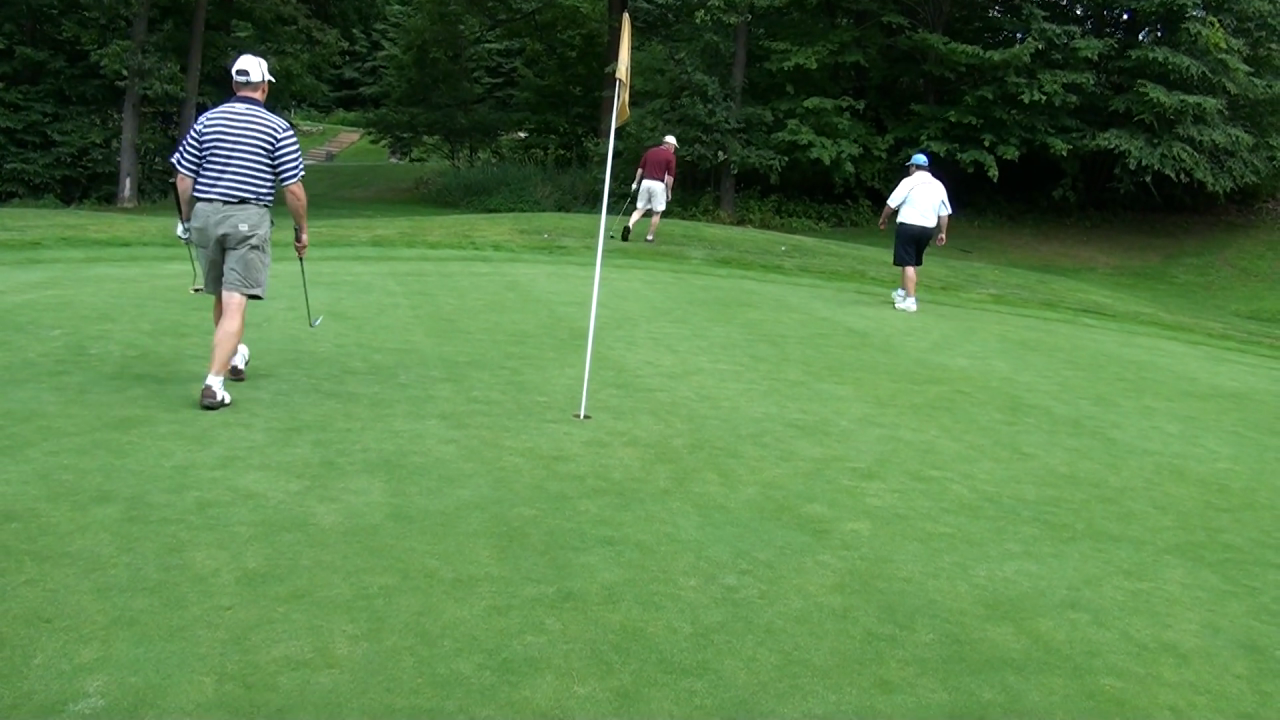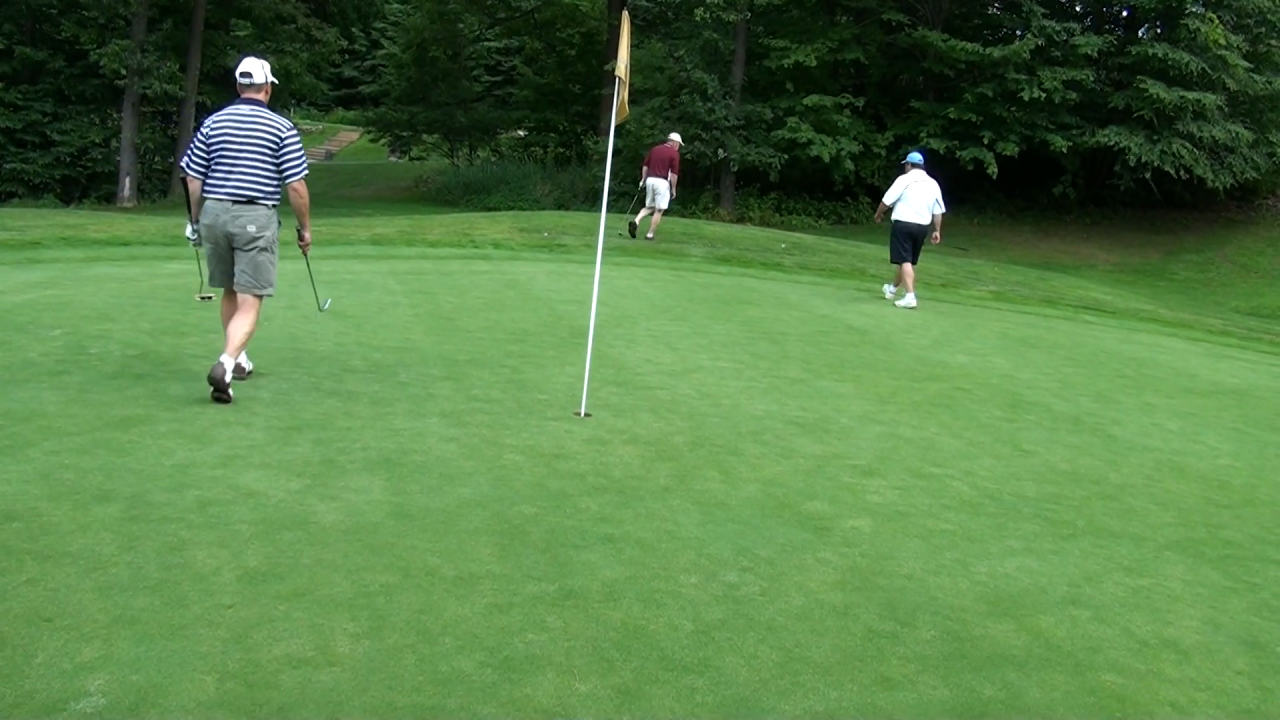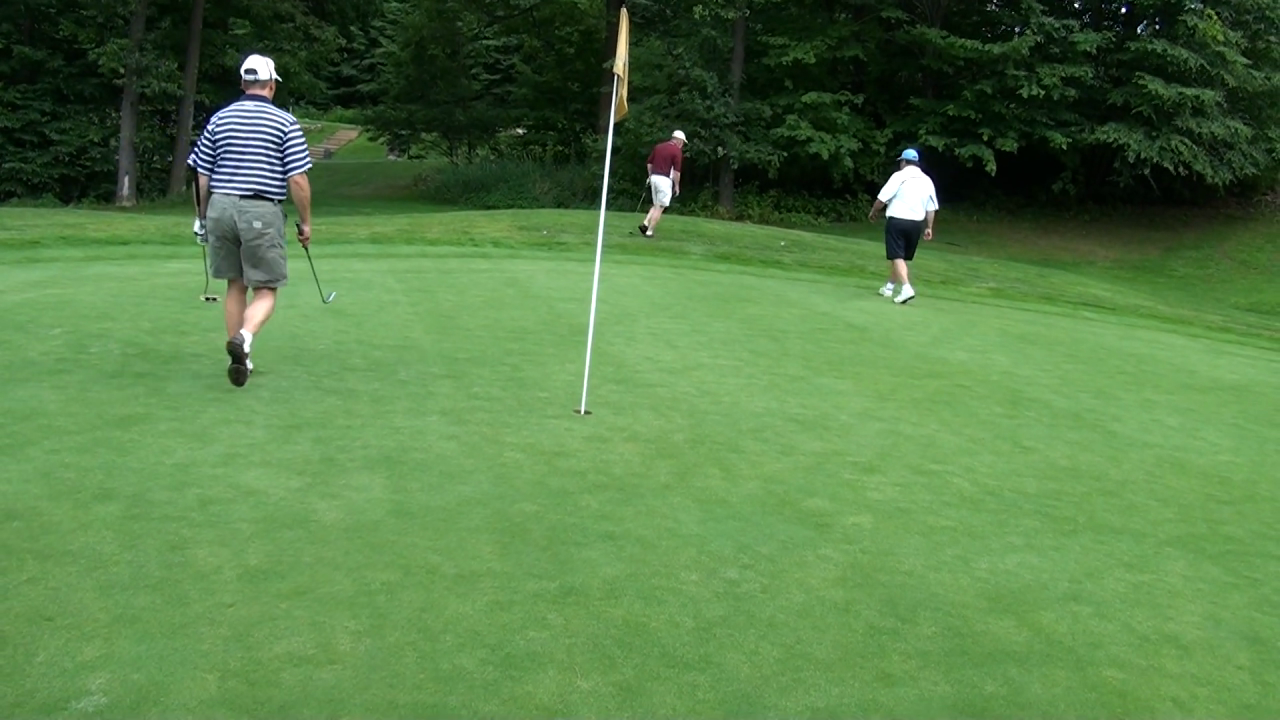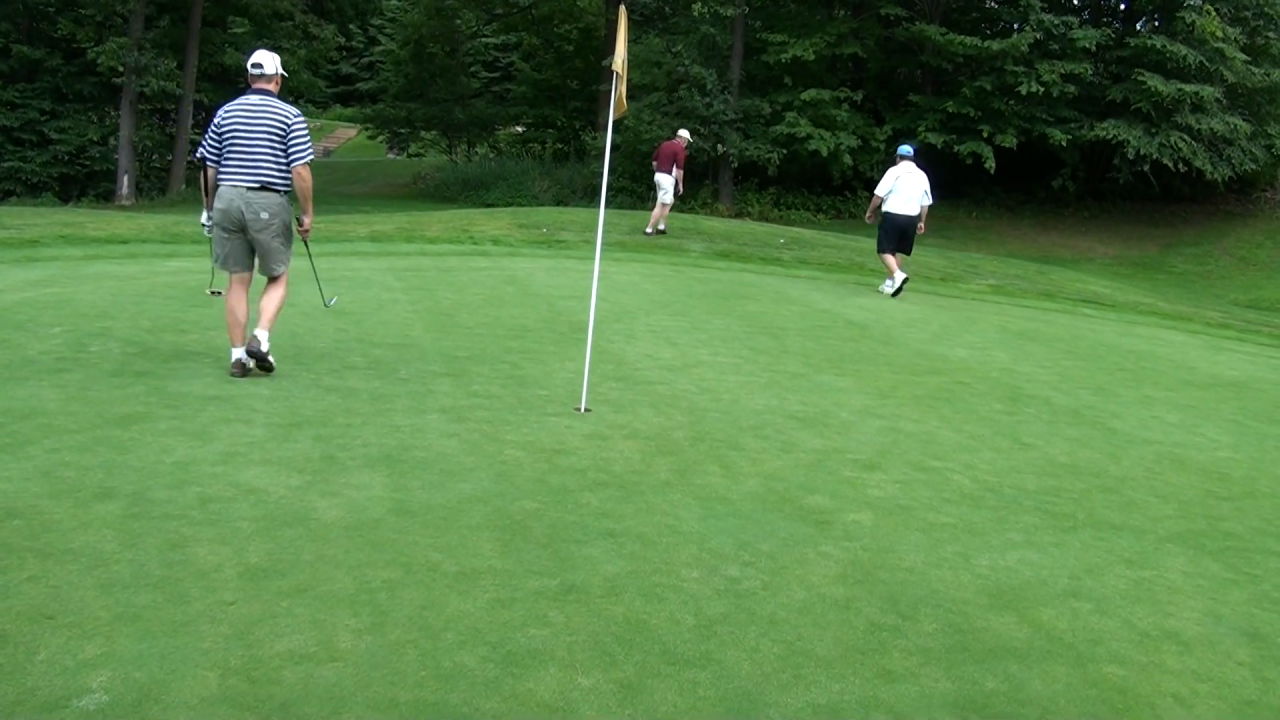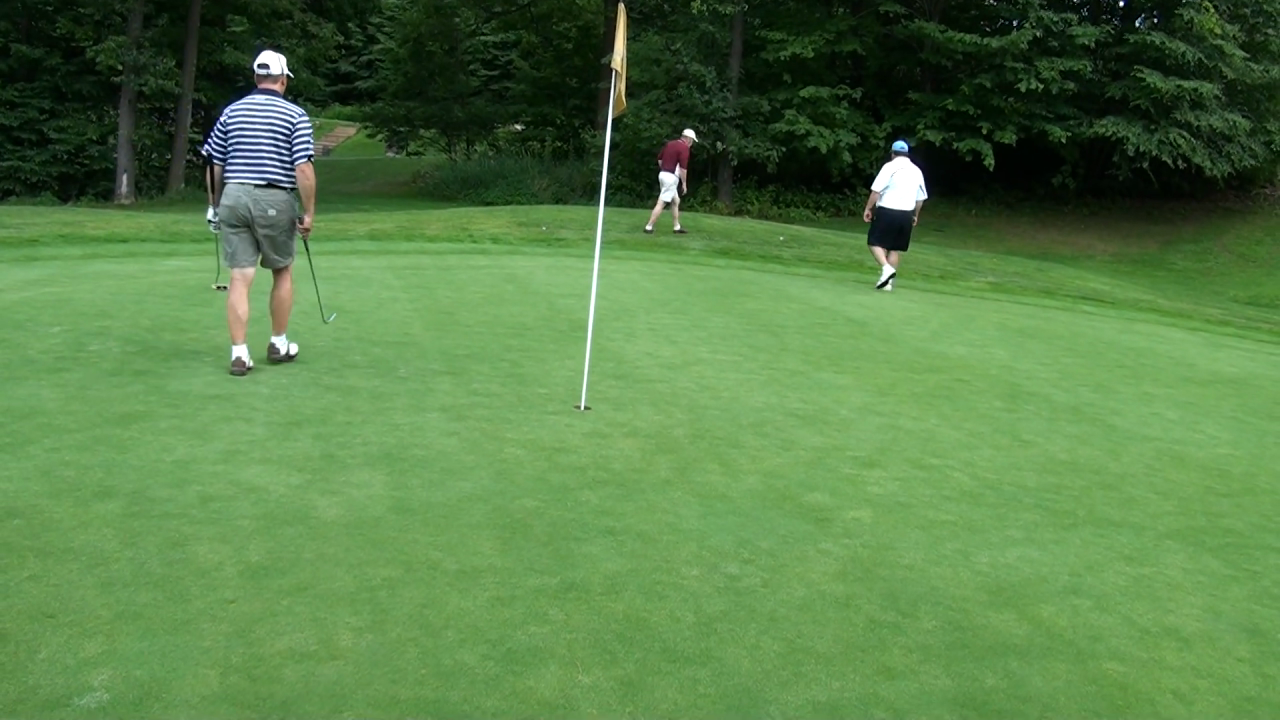
dt=0.1s
person 1, frame 1
left shoulder: (206, 120)
right shoulder: (278, 127)
left elbow: (184, 177)
right elbow: (293, 187)
left wrist: (185, 219)
right wrist: (302, 229)
left hip: (207, 217)
right hip: (248, 220)
left knee: (222, 296)
right knee: (234, 305)
left ankle: (234, 358)
right ankle: (212, 384)
person 1, frame 2
left shoulder: (213, 122)
right shoulder: (282, 127)
left elbow: (194, 180)
right elbow: (296, 186)
left wrist: (194, 221)
right wrist: (305, 227)
left hip: (216, 216)
right hip: (256, 221)
left knee: (232, 294)
right knee: (248, 306)
left ankle: (237, 359)
right ankle: (223, 364)
person 1, frame 3
left shoulder: (219, 119)
right shoulder: (286, 122)
left elbow: (202, 176)
right elbow: (298, 179)
left wrist: (201, 218)
right wrist: (306, 221)
left hip: (222, 210)
right hip: (262, 214)
left knee: (236, 288)
right knee: (265, 293)
left ankle: (237, 359)
right ankle: (242, 338)
person 1, frame 4
left shoulder: (225, 113)
right shoulder: (290, 115)
left elbow: (209, 168)
right elbow: (300, 171)
left wrist: (209, 209)
right wrist: (307, 214)
left hip: (229, 202)
right hip: (269, 205)
left knee: (238, 282)
right knee: (277, 279)
left ankle: (239, 355)
right ankle: (260, 338)
person 1, frame 5
left shoulder: (232, 112)
right shoulder: (295, 114)
left elbow: (215, 165)
right elbow: (303, 169)
left wrist: (215, 205)
right wrist: (309, 212)
left hip: (235, 199)
right hip: (275, 201)
left knee: (240, 280)
right knee: (282, 272)
left ankle: (239, 353)
right ankle: (278, 344)
person 2, frame 1
left shoulder: (909, 182)
right shoulder: (938, 186)
left elbow: (891, 204)
right elbow: (944, 213)
left wrist: (883, 219)
right wrist: (942, 232)
left hip: (907, 227)
right hip: (927, 230)
left knee: (908, 264)
right knee: (912, 263)
left ankle: (911, 301)
right ankle: (902, 293)
person 2, frame 2
left shoulder: (904, 179)
right shoulder: (933, 184)
left elbow: (886, 201)
right elbow: (938, 211)
left wrist: (878, 214)
right wrist: (937, 231)
left hip: (902, 225)
right hip: (922, 227)
left knee: (905, 262)
right knee: (908, 261)
left ankle: (910, 297)
right ankle: (892, 289)
person 2, frame 3
left shoulder: (899, 176)
right shoulder: (927, 181)
left elbow: (882, 199)
right elbow: (931, 208)
left wrist: (873, 212)
right wrist: (929, 228)
left hip: (897, 221)
right hip: (916, 224)
left knee: (896, 257)
right knee: (902, 257)
left ankle: (907, 288)
right ankle: (890, 286)
person 2, frame 4
left shoulder: (894, 171)
right shoulder: (922, 176)
left elbow: (879, 194)
right elbow: (925, 203)
left wrist: (870, 211)
right wrist: (922, 222)
left hip: (892, 217)
right hip: (911, 219)
left knee: (885, 251)
right knee: (897, 252)
left ankle: (898, 275)
right ankle: (889, 283)
person 2, frame 5
left shoulder: (890, 167)
right shoulder: (916, 171)
left elbow: (876, 190)
right elbow: (920, 198)
left wrist: (867, 209)
right wrist: (915, 215)
left hip: (887, 212)
right hip: (905, 214)
left knee: (874, 244)
right knee: (895, 249)
left ankle: (887, 268)
right ankle: (888, 281)
